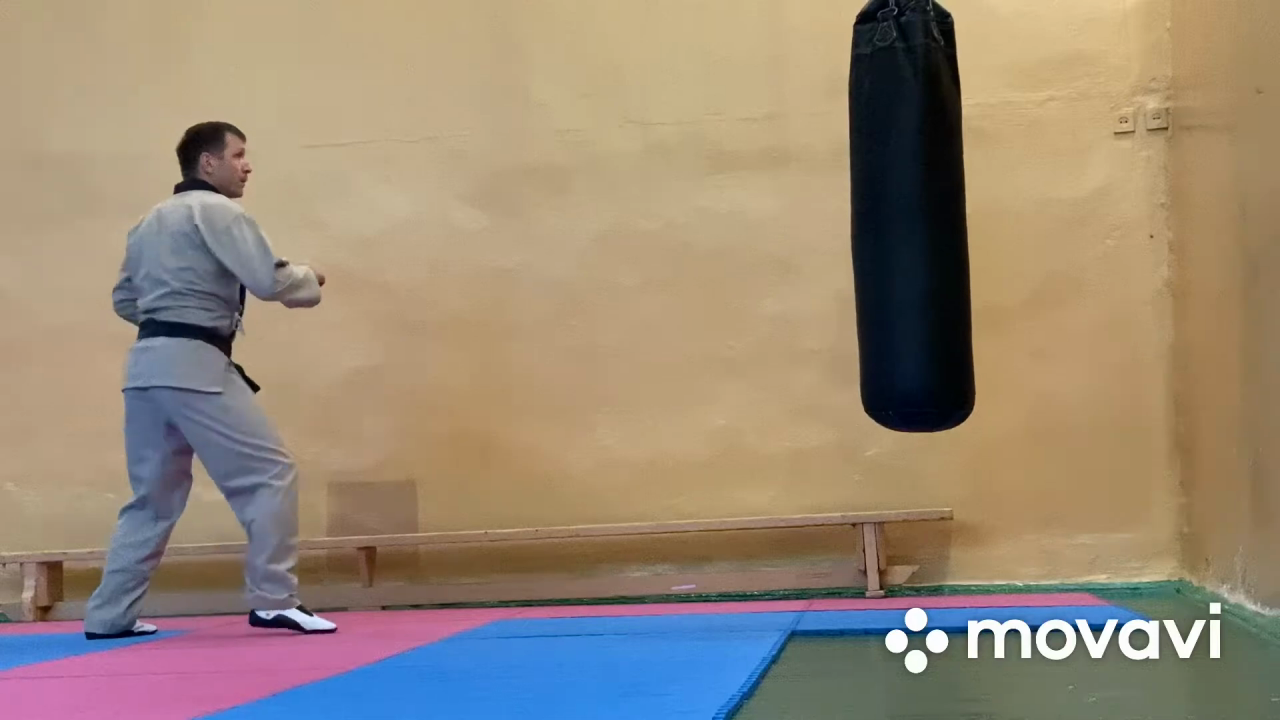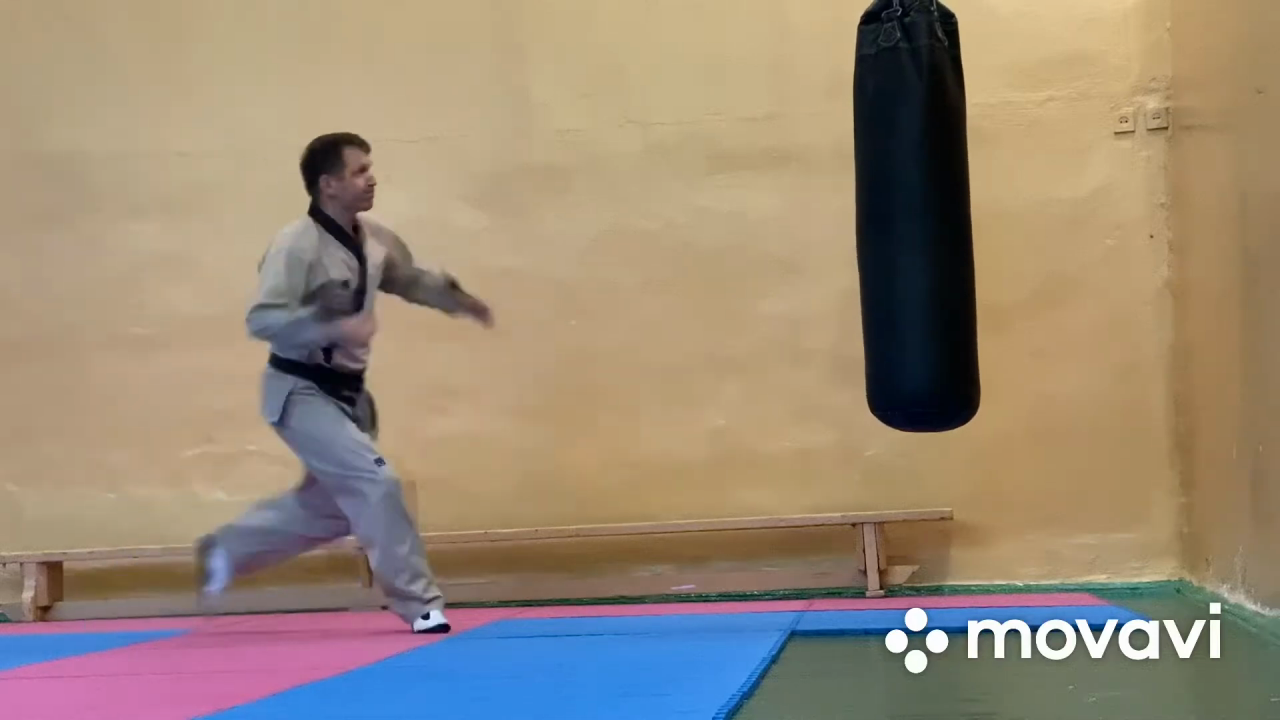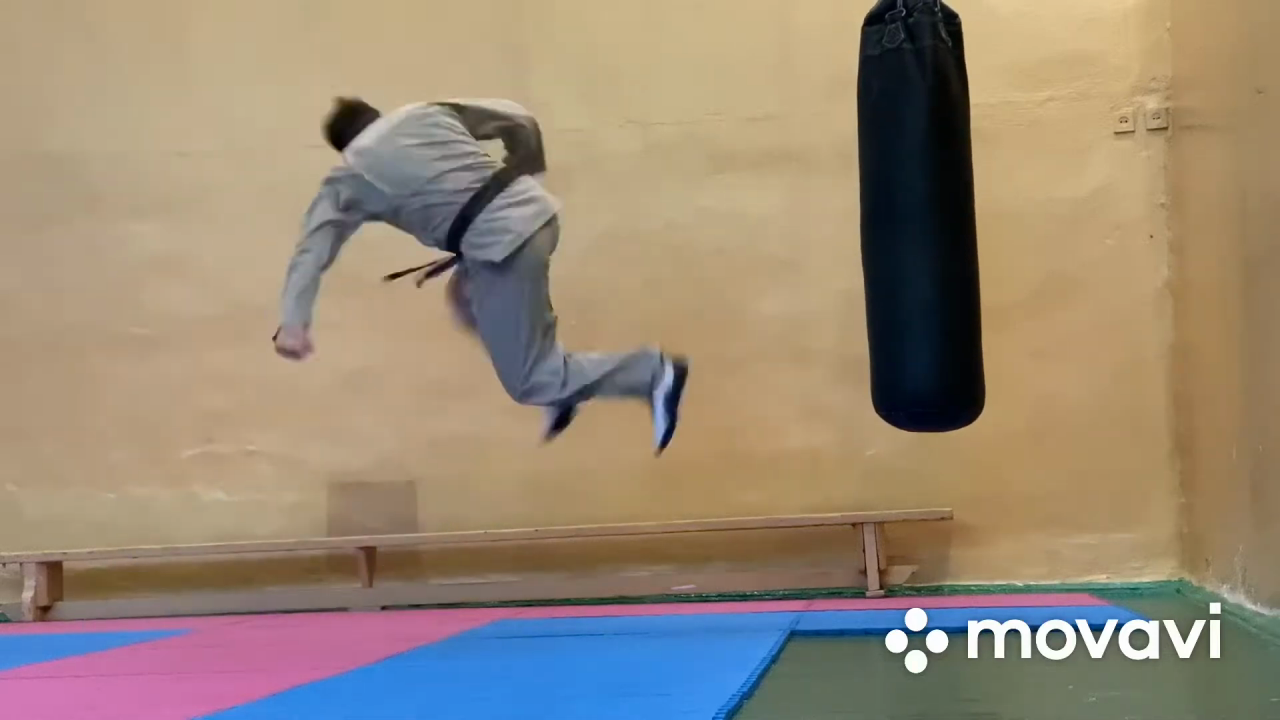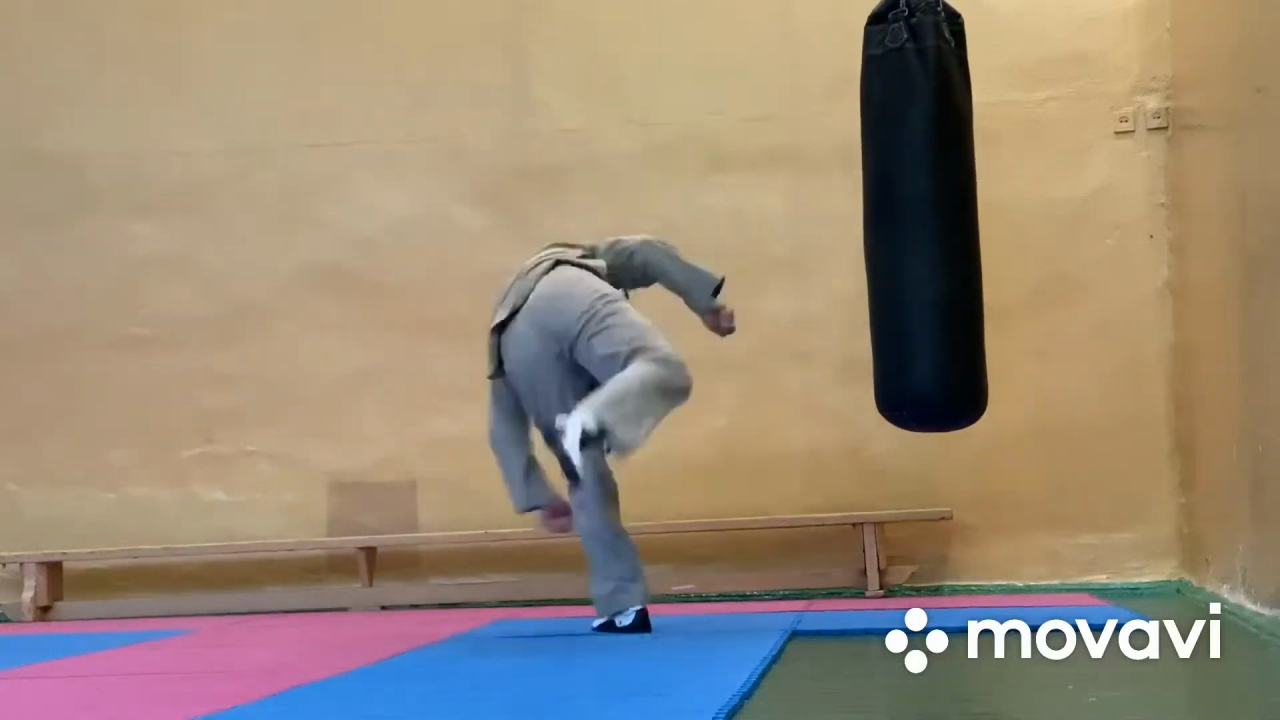
dt=0.4s
person 1, frame 1
left shoulder: (149, 221)
right shoulder: (217, 211)
left elbow: (124, 301)
right elbow: (268, 281)
right wrist: (310, 278)
left hip: (146, 364)
right hip: (194, 365)
left knee: (153, 497)
right knee: (268, 472)
left ankle: (110, 615)
right ankle: (274, 601)
person 1, frame 2
left shoulder: (370, 237)
right shoulder: (296, 246)
left elbow: (413, 280)
right elbow: (263, 319)
left wrist: (460, 301)
right wrist: (336, 330)
left hip: (341, 393)
right hip: (301, 395)
left knee: (331, 506)
right knee: (375, 485)
left ankle: (227, 552)
right ankle: (419, 602)
person 1, frame 3
left shoulder: (347, 178)
right shoulder: (425, 113)
left elbow: (312, 252)
right elbow: (518, 120)
left wrist: (293, 323)
right wrist: (528, 173)
left hip: (500, 237)
right hip: (525, 206)
left knee: (531, 377)
right knee: (473, 298)
left ankle: (651, 374)
right ankle: (562, 393)
person 1, frame 4
left shoulder: (506, 343)
right shoulder: (571, 260)
left elbow: (506, 435)
right elbow: (646, 251)
left wrist: (540, 501)
right wrist: (708, 301)
left hip: (528, 350)
left knee: (590, 482)
left ankle: (620, 605)
right ankle: (590, 425)
